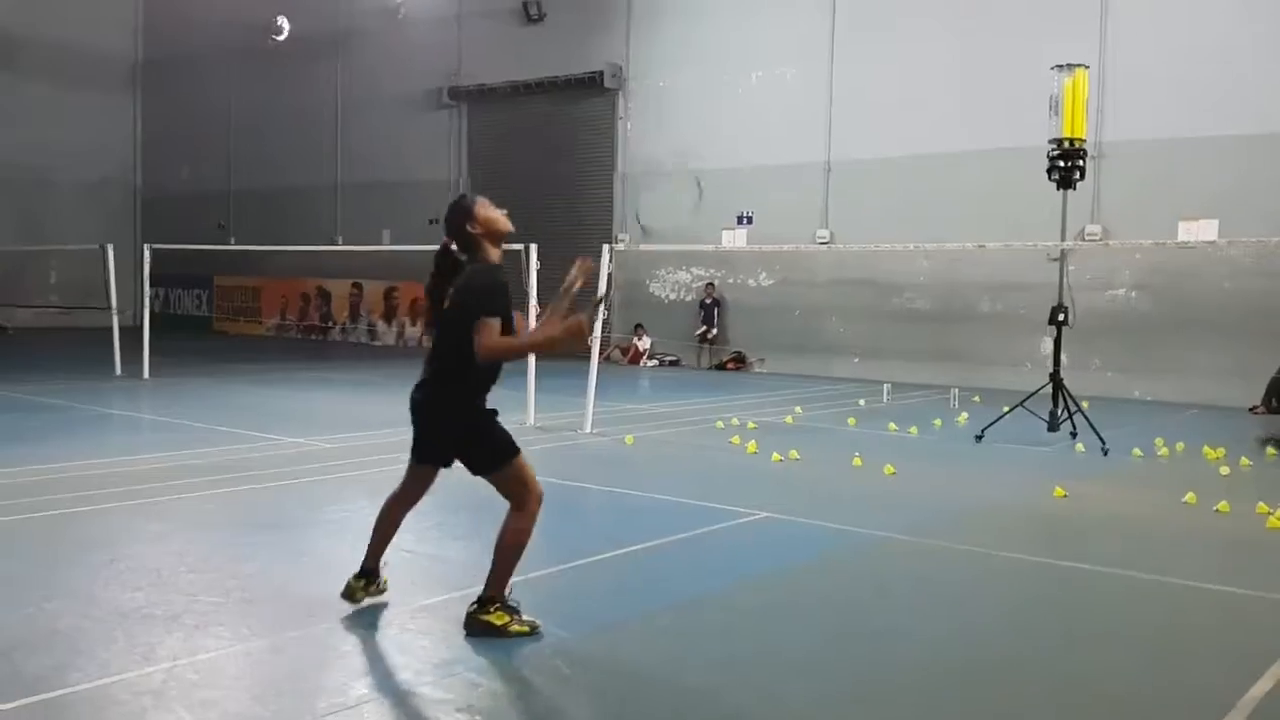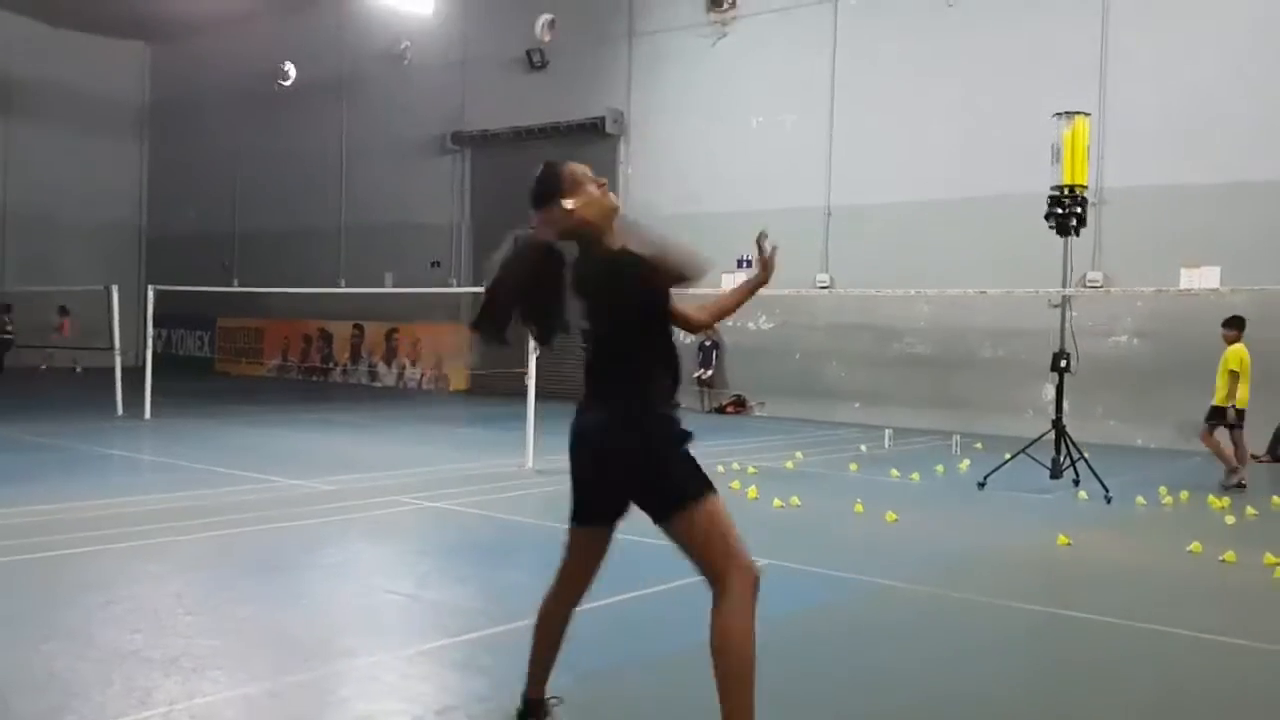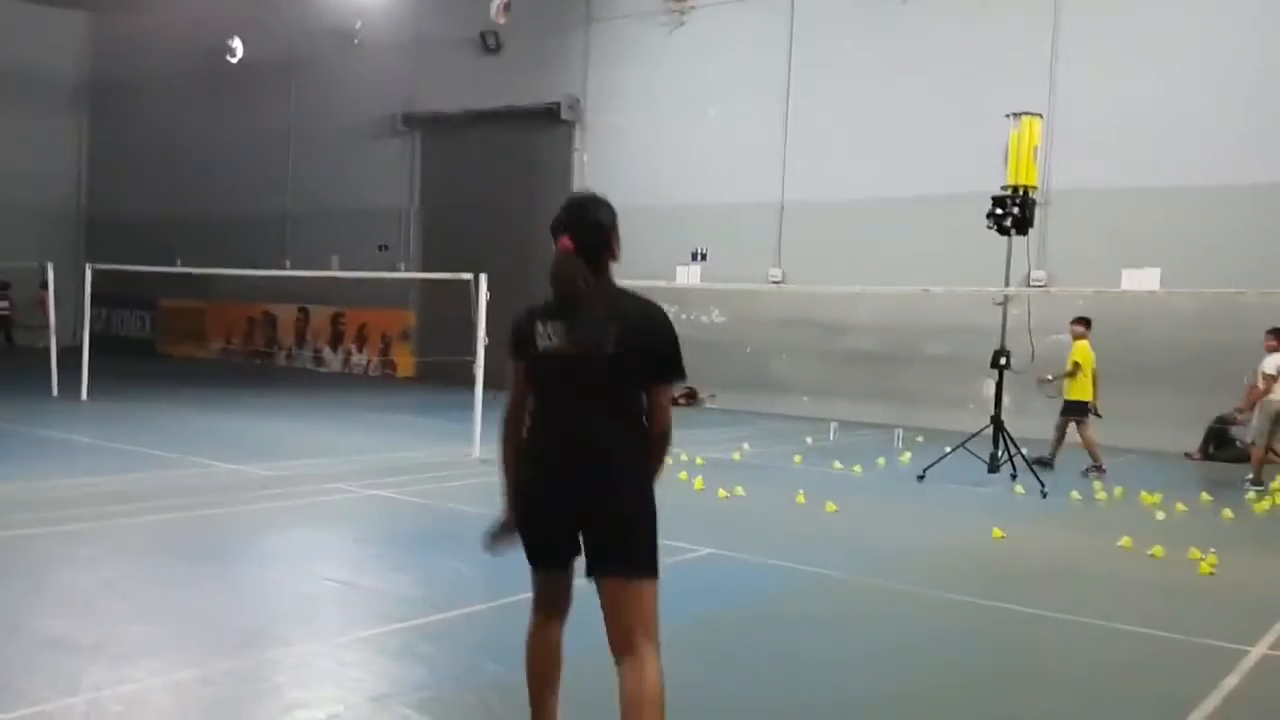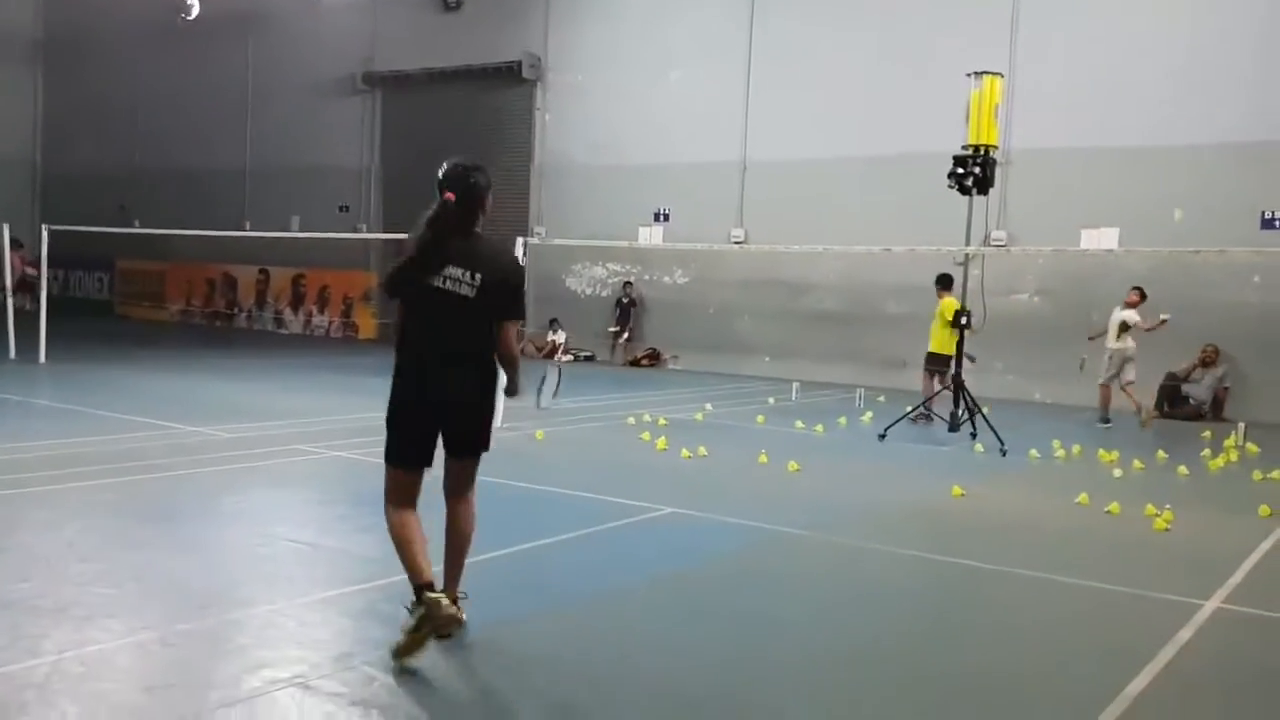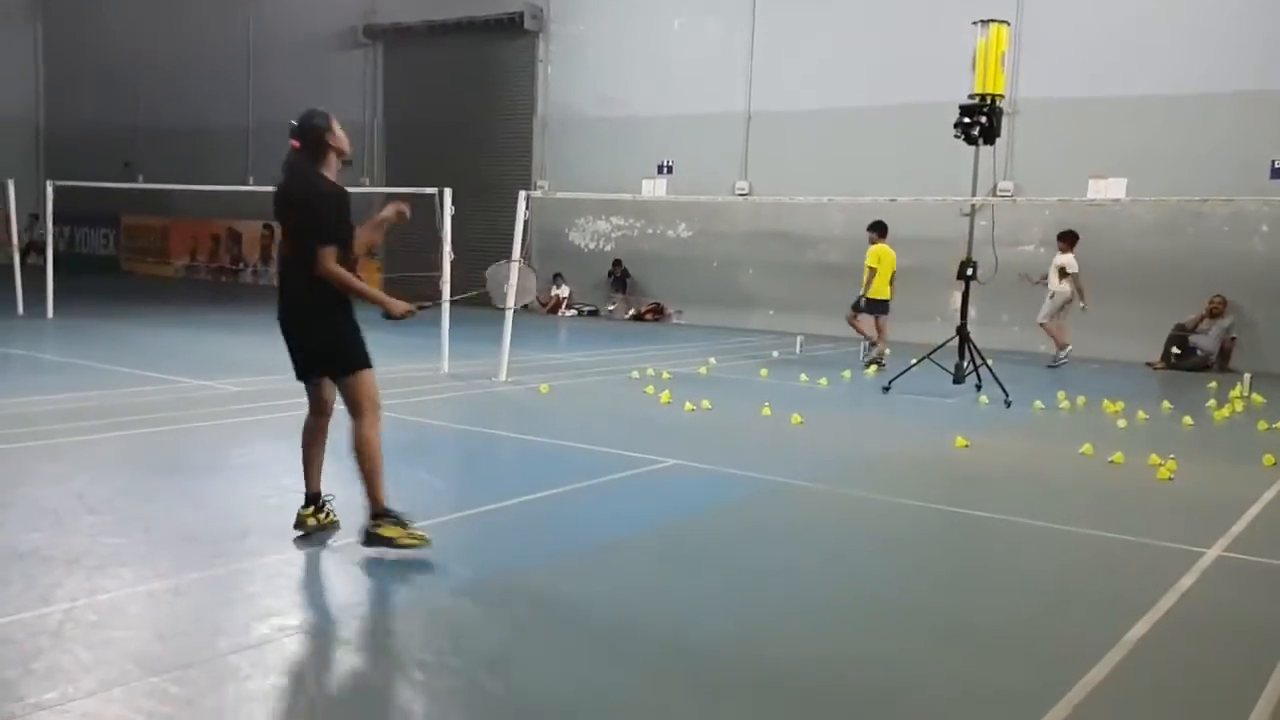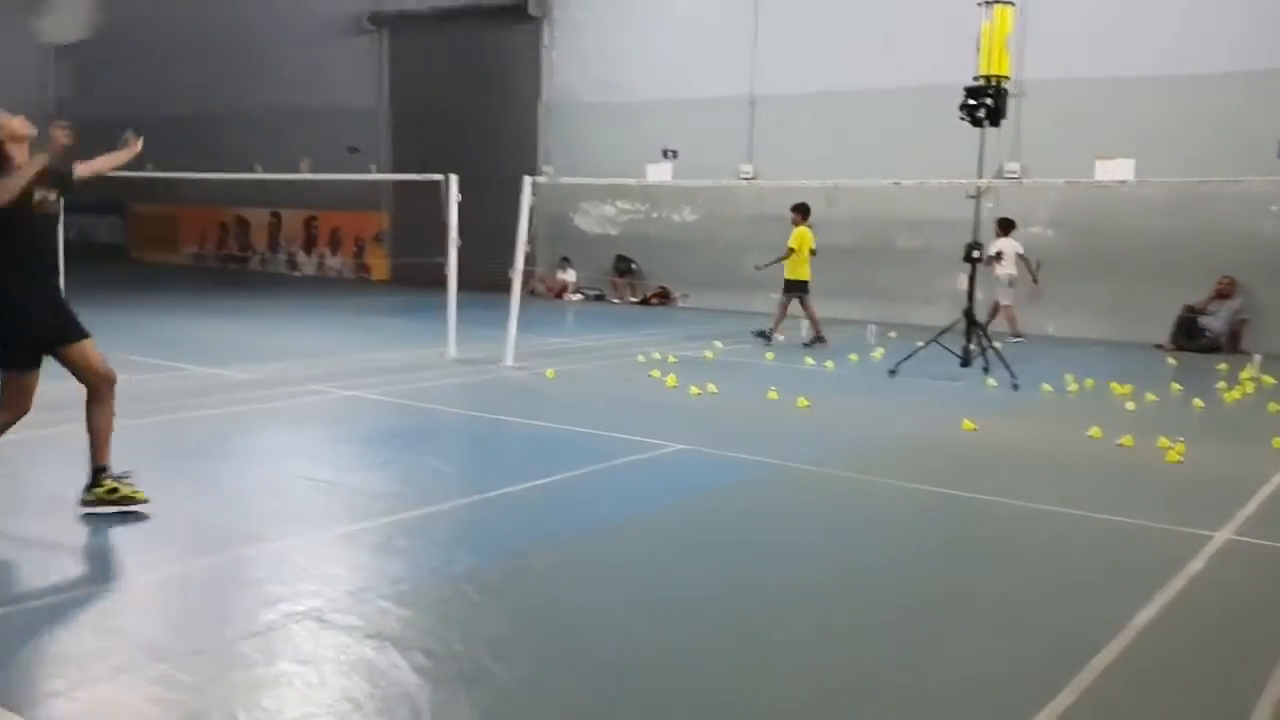
dt=0.7s
person 1, frame 1
left shoulder: (482, 277)
right shoulder: (482, 279)
left elbow: (517, 339)
right elbow: (488, 351)
left wrist: (569, 291)
right wrist: (560, 336)
left hip: (433, 401)
right hip: (457, 407)
left knee: (411, 490)
right knee: (528, 497)
left ankle: (366, 575)
right ankle: (489, 605)
person 1, frame 2
left shoulder: (619, 262)
right shoulder: (601, 266)
left elbow: (697, 319)
left wrist: (756, 282)
left hip: (600, 434)
right hip: (637, 433)
left knee: (571, 582)
right knee: (738, 577)
person 1, frame 3
left shoulder: (536, 320)
right shoulder: (646, 320)
left elbow: (517, 417)
right elbow: (660, 425)
left wrist: (515, 503)
right wrist: (641, 483)
left hip: (544, 486)
right hip: (618, 483)
left knee: (548, 611)
right knee: (638, 652)
person 1, frame 4
left shoulder: (422, 252)
right shoulder: (503, 265)
left elbow: (404, 320)
right elbow: (506, 347)
right wrist: (514, 378)
left hip: (415, 390)
right hip: (472, 395)
left knee: (400, 504)
right knee: (460, 495)
left ankle: (429, 596)
right ankle: (449, 599)
person 1, frame 5
left shoulder: (305, 190)
right shoulder: (330, 194)
right elbow: (329, 267)
left wrist: (381, 221)
right wrist: (385, 302)
left hip: (295, 314)
right hip: (323, 313)
left knee: (320, 406)
right knee: (365, 411)
left ankle: (312, 506)
right ankle: (381, 516)
person 1, frame 6
left shoulder: (47, 172)
left elbow: (96, 166)
left wrist: (131, 151)
right wrist: (43, 157)
left hip: (46, 299)
left knee: (102, 378)
left ankle: (101, 480)
